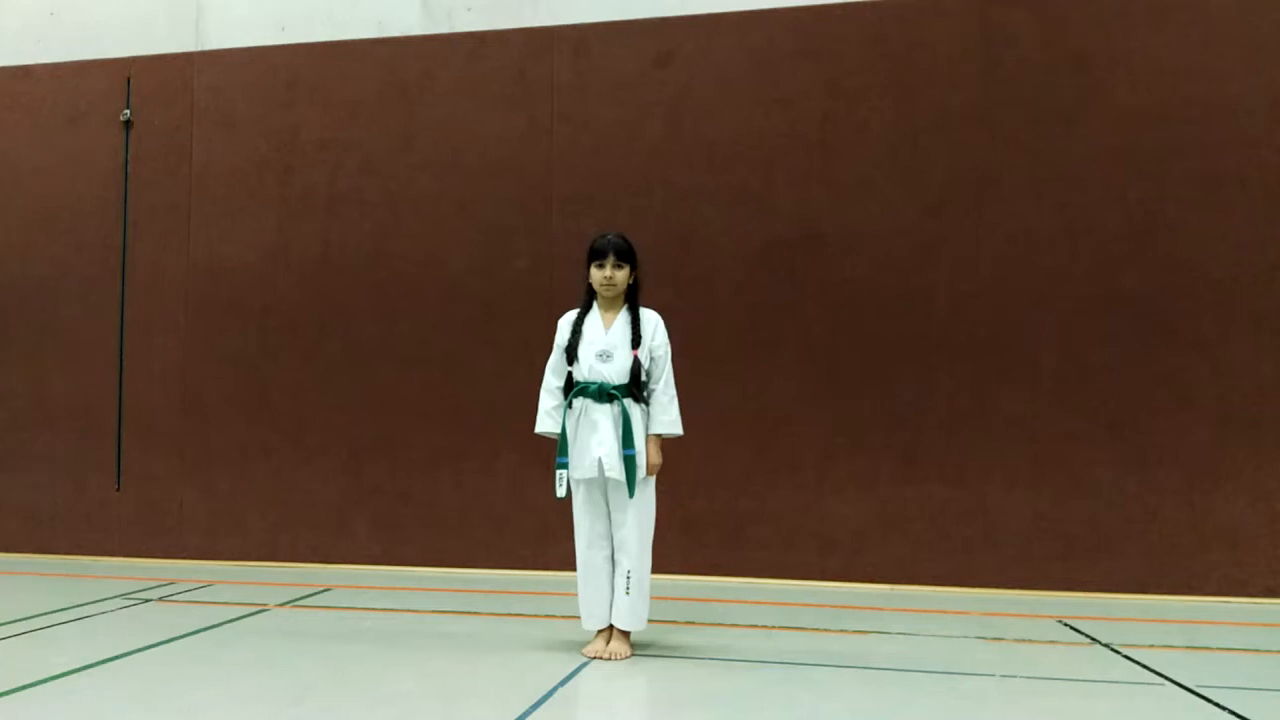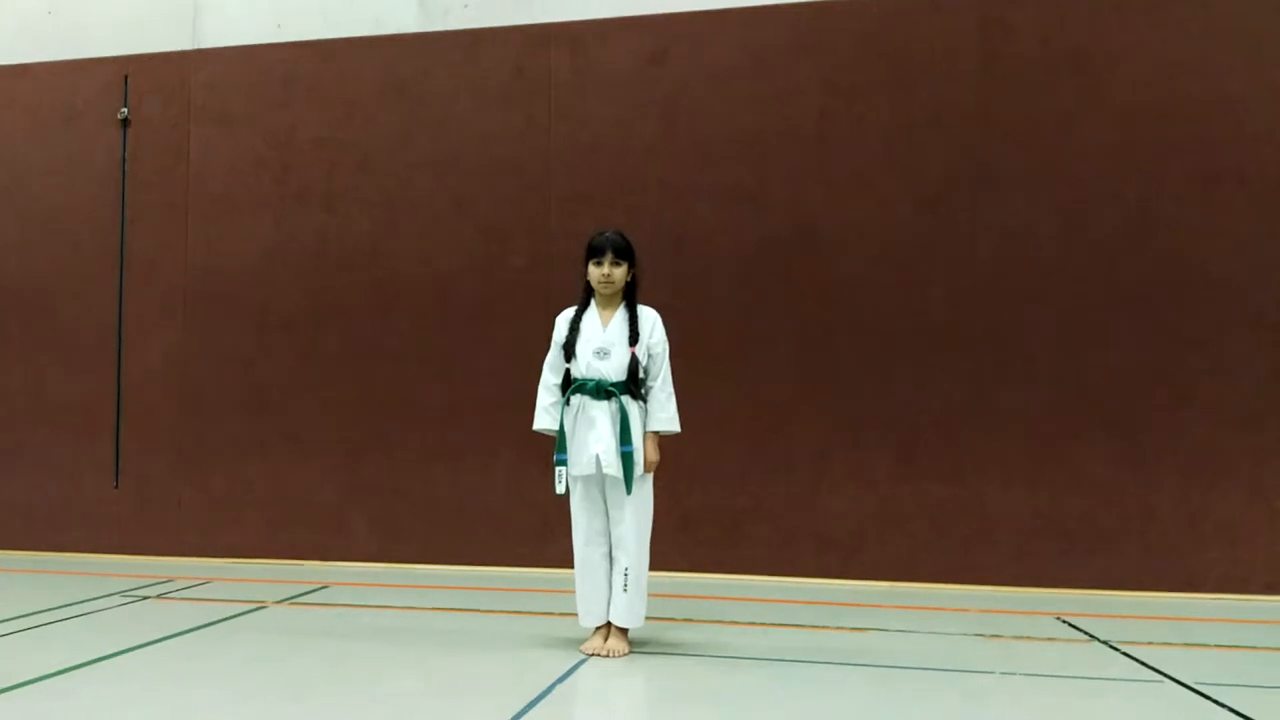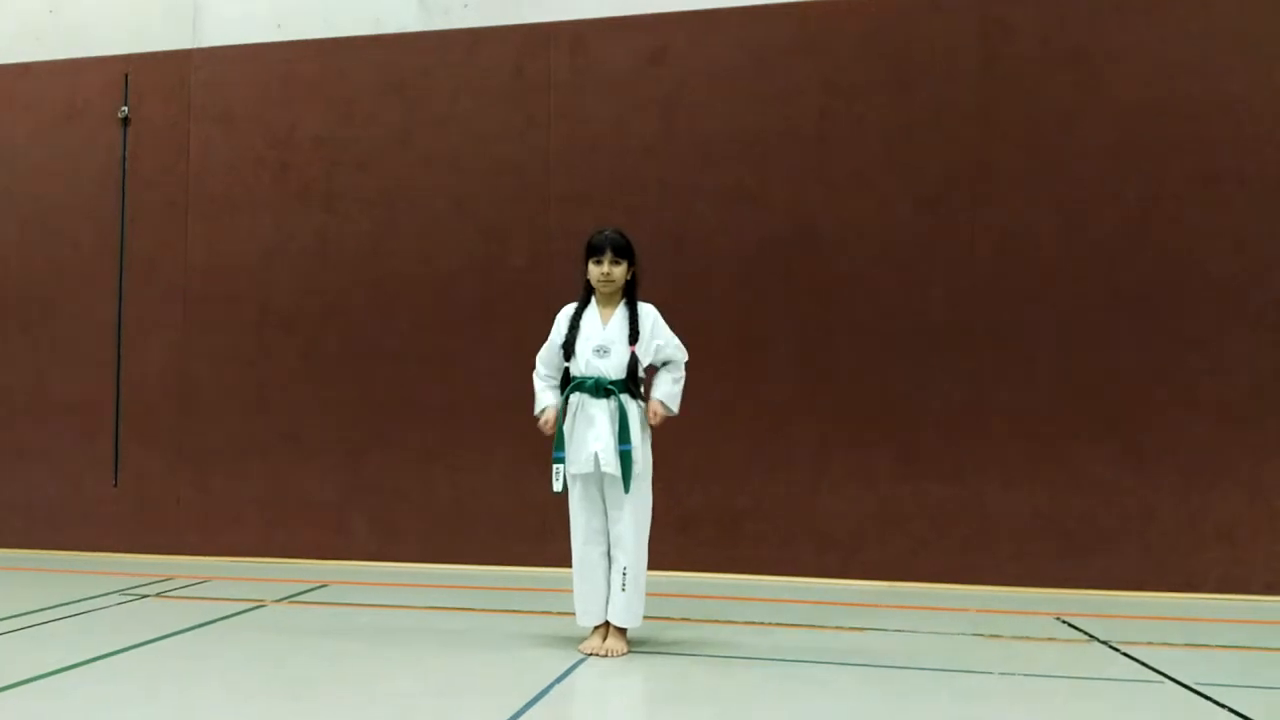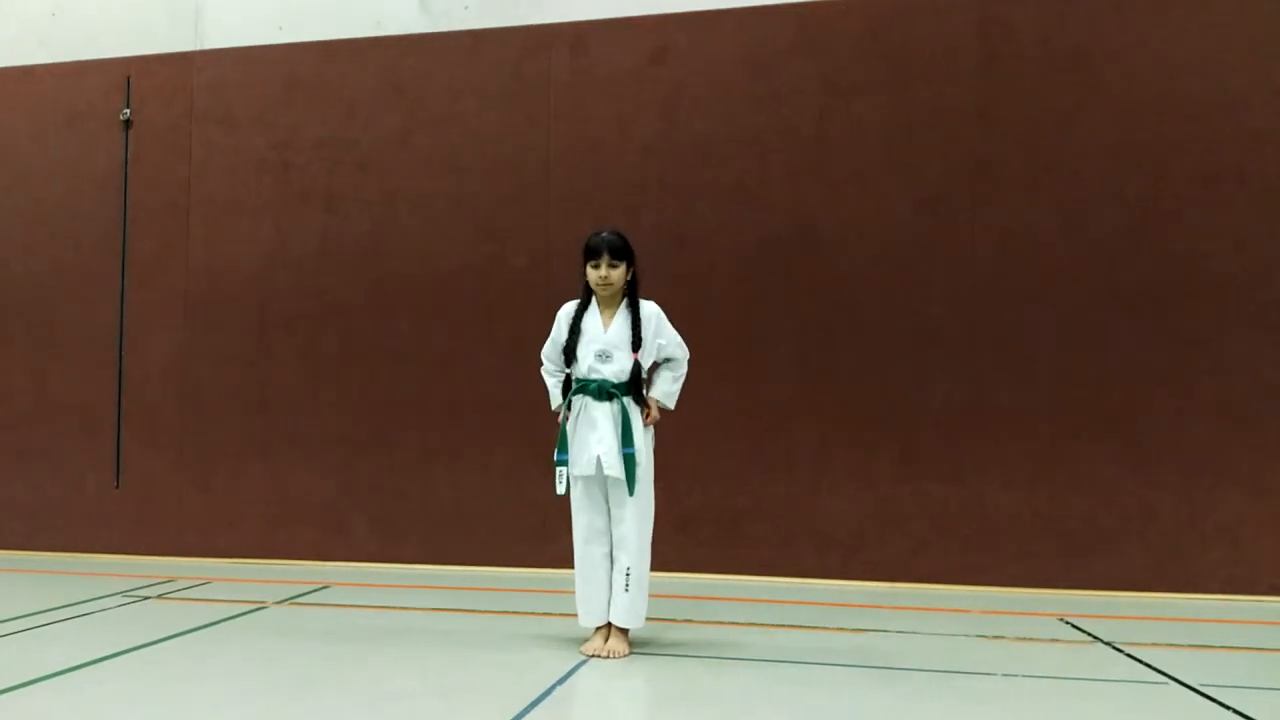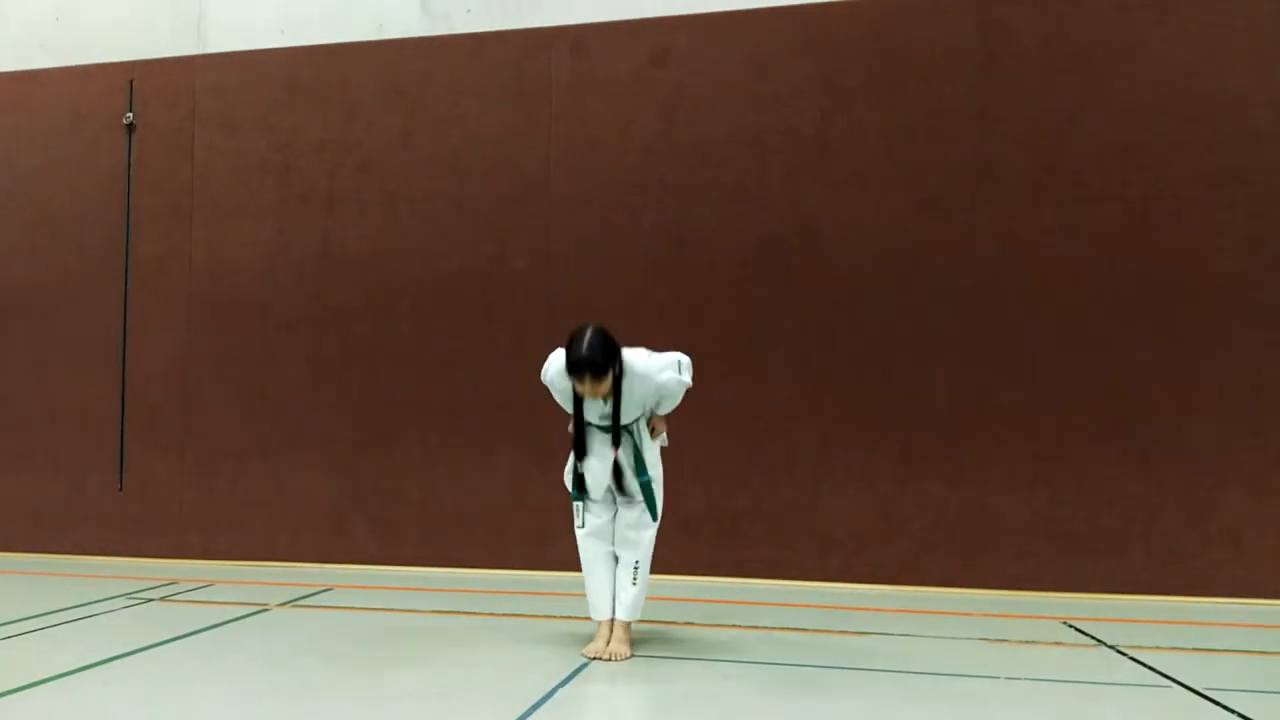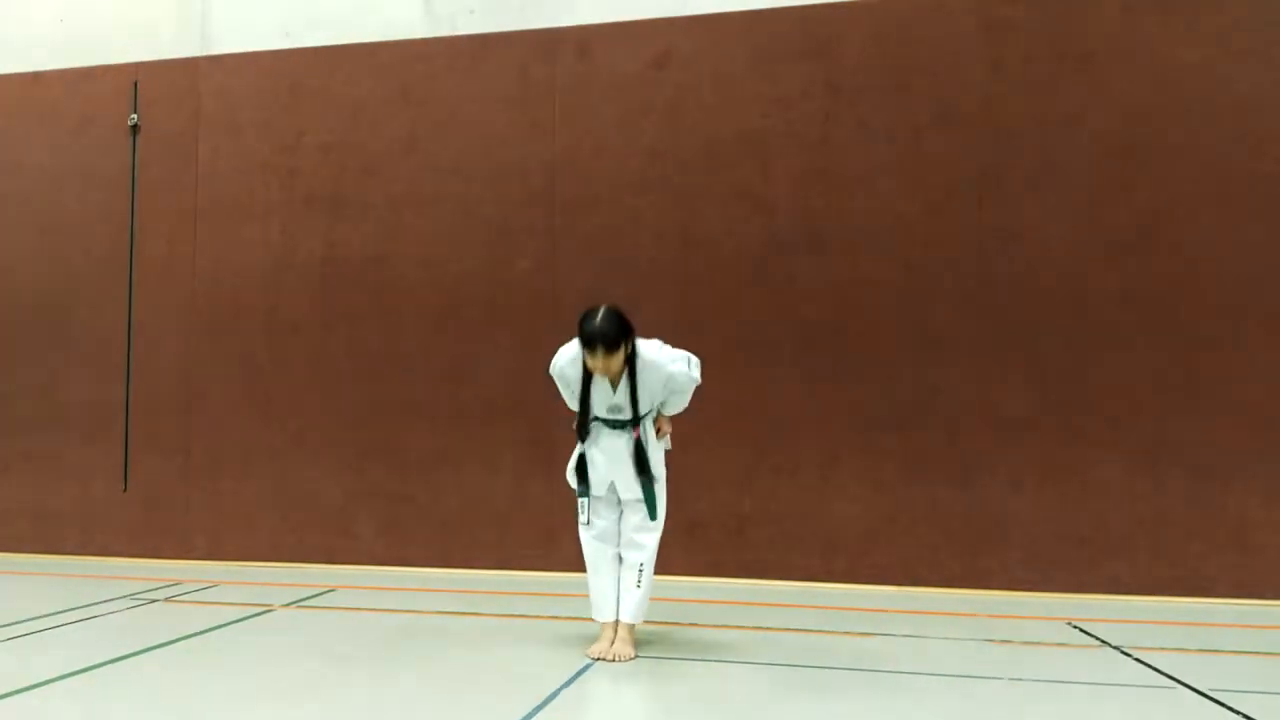
dt=0.5s
person 1, frame 1
left shoulder: (649, 323)
right shoulder: (570, 323)
left elbow: (661, 385)
right elbow: (554, 383)
left wrist: (655, 441)
right wrist: (557, 440)
left hip: (629, 436)
right hip: (583, 436)
left knee: (630, 535)
right knee: (591, 536)
left ankle: (622, 629)
right ankle: (600, 627)
person 1, frame 2
left shoulder: (647, 320)
right shoulder: (568, 320)
left elbow: (658, 382)
right elbow: (552, 380)
left wrist: (652, 438)
right wrist: (556, 438)
left hip: (627, 431)
right hip: (582, 432)
left knee: (628, 531)
right knee: (588, 532)
left ankle: (620, 626)
right ankle: (598, 623)
person 1, frame 3
left shoulder: (646, 316)
right shoulder: (569, 316)
left elbow: (675, 360)
right elbow: (547, 367)
left wrist: (660, 399)
right wrist: (549, 406)
left hip: (625, 430)
right hip: (581, 429)
left knee: (626, 529)
right knee: (587, 530)
left ankle: (619, 626)
right ankle: (596, 624)
person 1, frame 4
left shoulder: (648, 314)
right shoulder: (570, 314)
left elbow: (676, 358)
right elbow: (551, 363)
left wrist: (657, 400)
right wrist: (561, 404)
left hip: (627, 429)
right hip: (583, 429)
left knee: (629, 530)
right knee: (589, 530)
left ankle: (621, 627)
right ankle: (598, 625)
person 1, frame 5
left shoulder: (645, 371)
right shoulder: (558, 370)
left elbow: (682, 367)
left wrist: (660, 414)
right wrist: (577, 416)
left hip: (636, 447)
right hip: (592, 445)
left knee: (634, 532)
right knee: (594, 528)
left ankle: (622, 627)
right ankle: (603, 624)
person 1, frame 6
left shoulder: (657, 361)
right shoulder: (569, 360)
left elbow: (691, 371)
left wrist: (665, 414)
right wrist: (581, 413)
left hip: (641, 446)
right hip: (597, 445)
left knee: (639, 534)
right knee: (598, 533)
left ankle: (626, 629)
right ankle: (607, 626)
